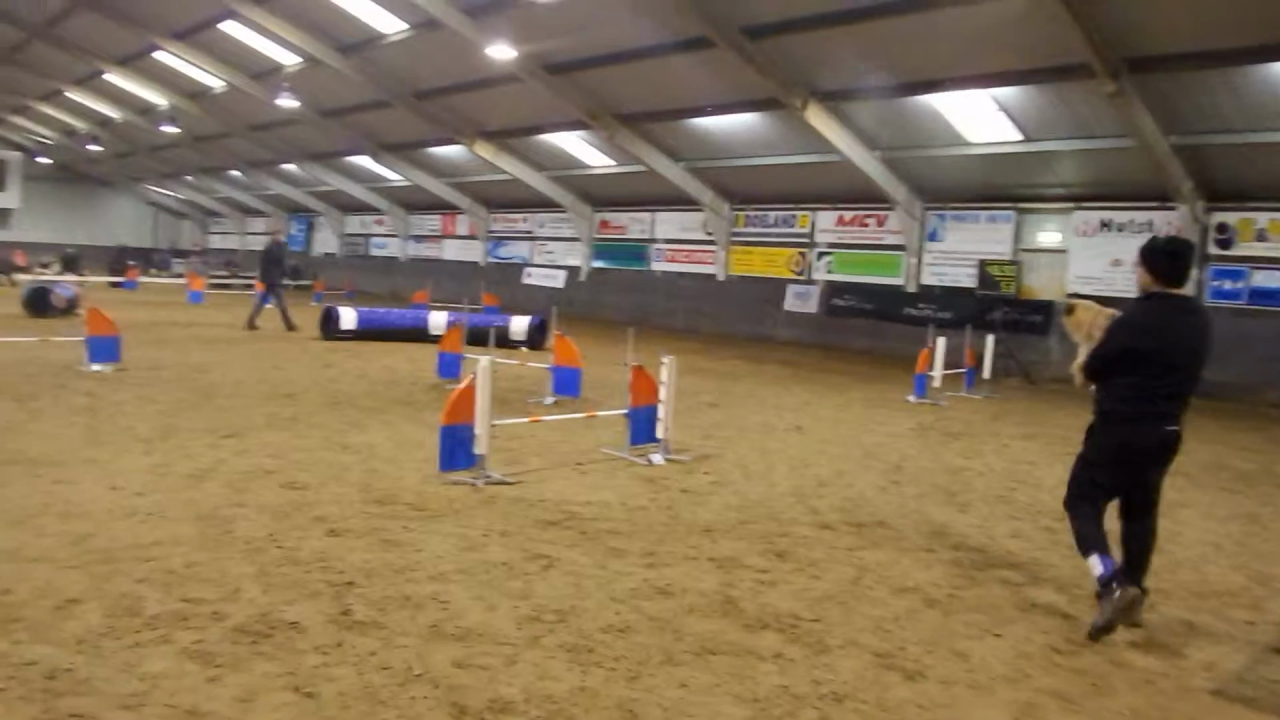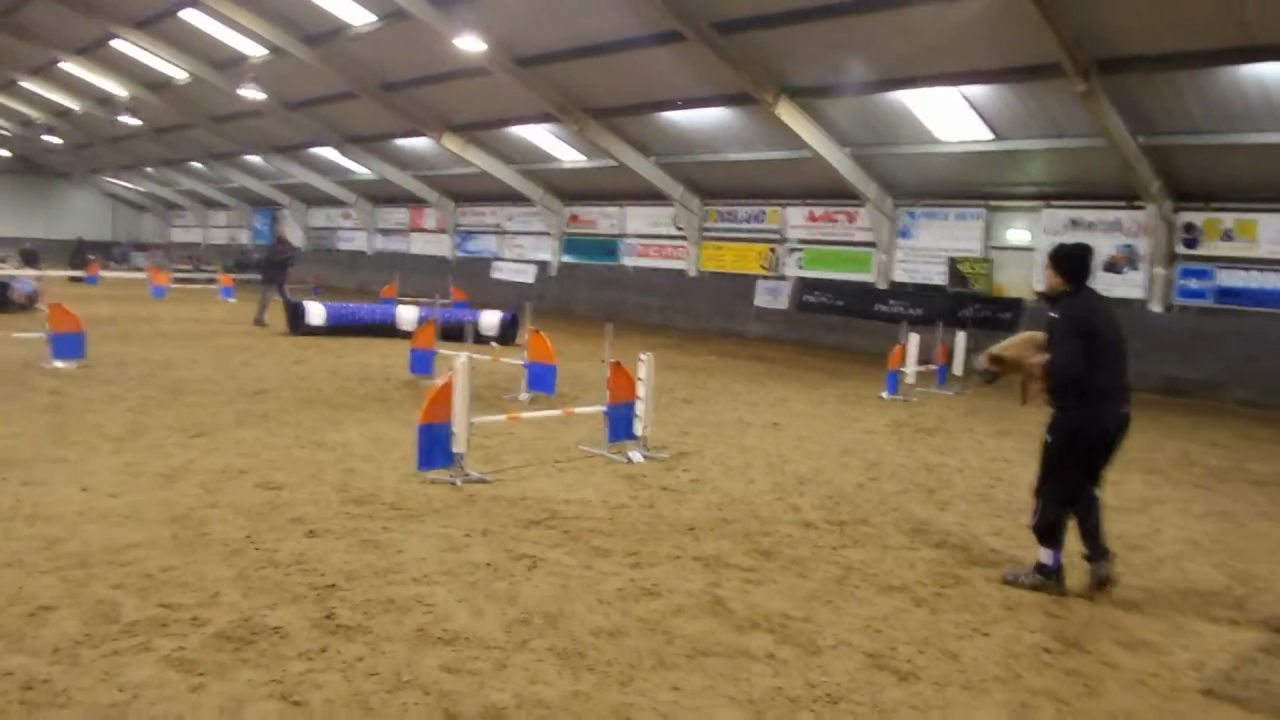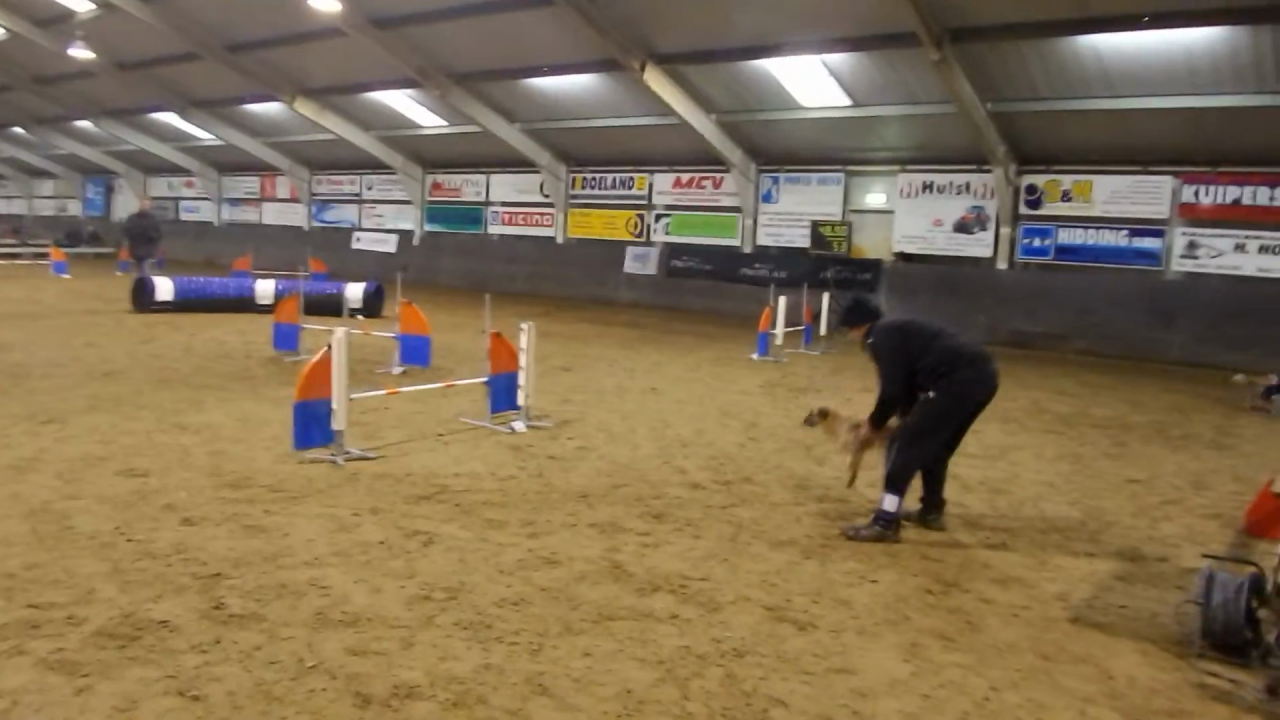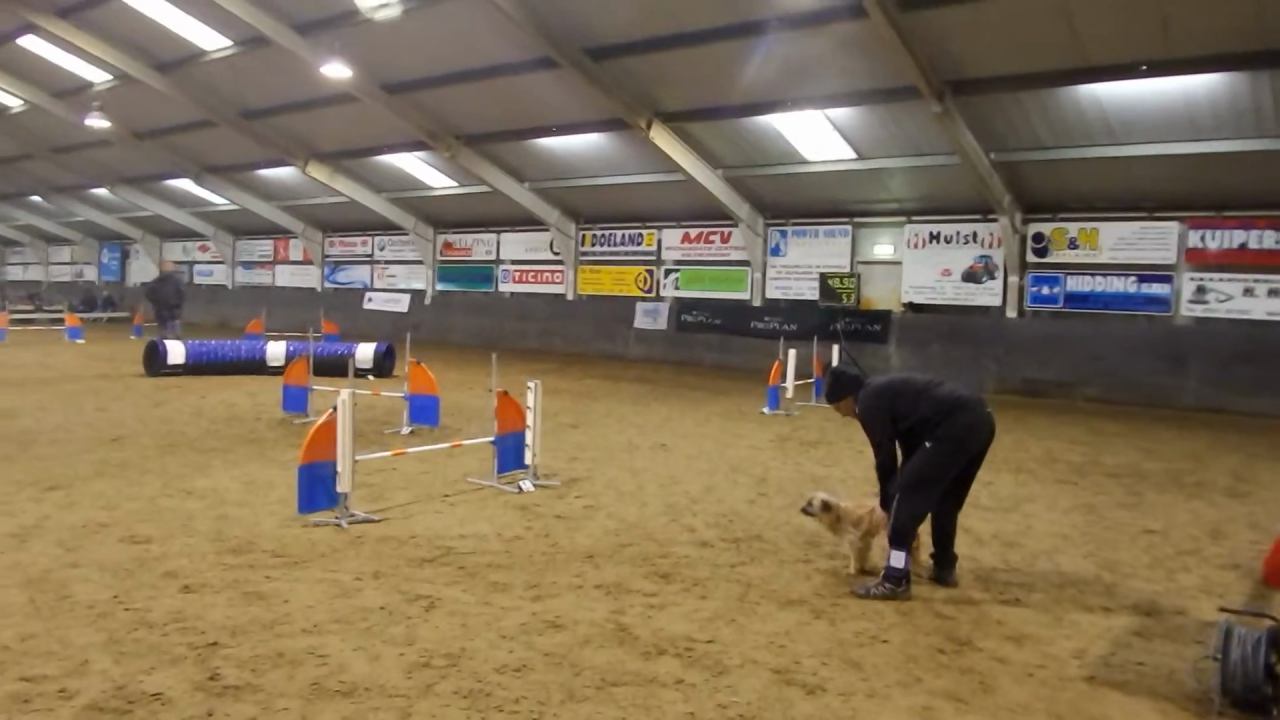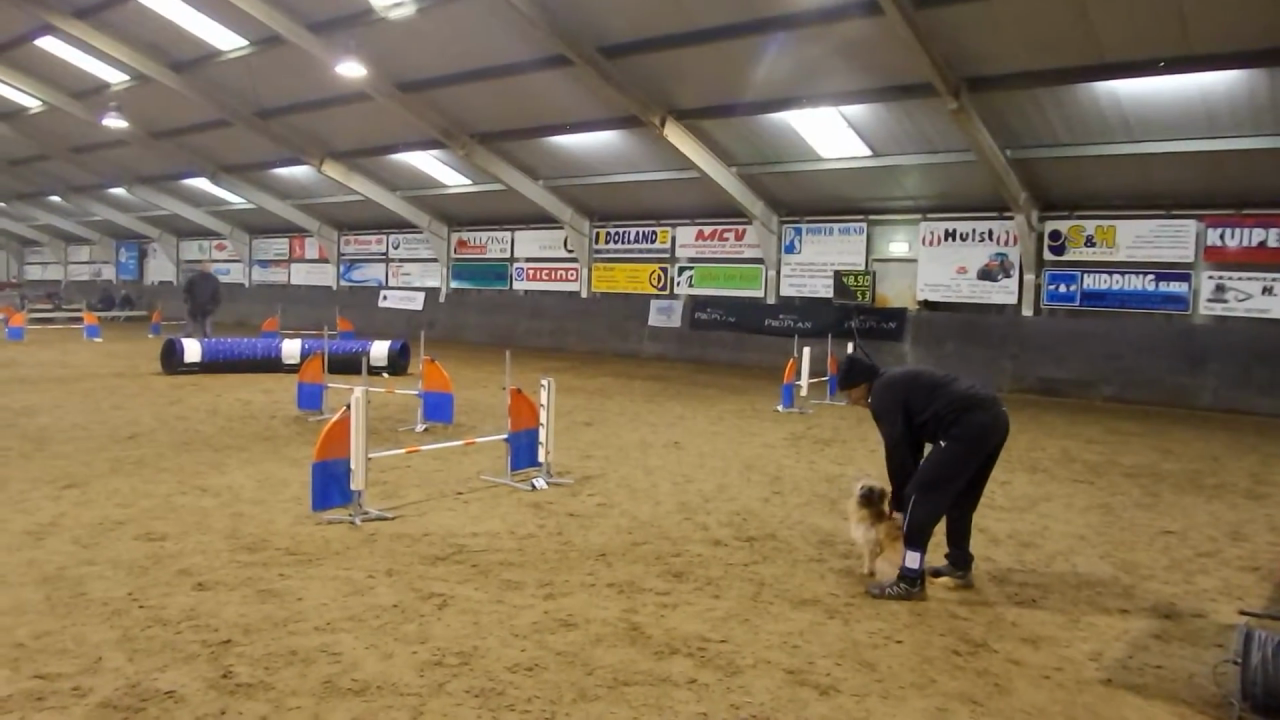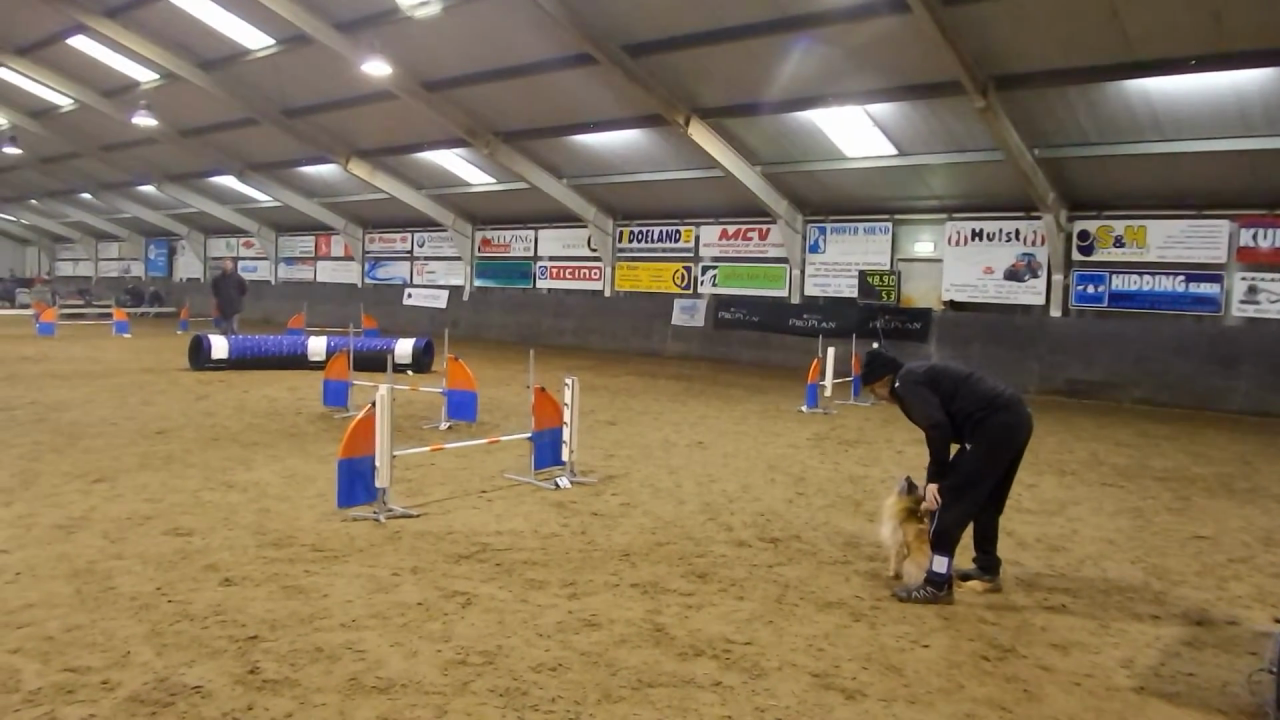
dt=0.7s
person 1, frame 1
left shoulder: (1135, 319)
right shoulder: (1199, 320)
left elbow: (1093, 371)
left wrist: (1115, 370)
left hip: (1119, 429)
right hip: (1166, 432)
left knee: (1083, 502)
right knee: (1141, 513)
left ankle: (1111, 584)
right ankle: (1130, 596)
person 1, frame 2
left shoulder: (1065, 314)
right shoulder: (1096, 305)
left elbow: (1067, 371)
left wrist: (1046, 368)
right wrist: (1053, 364)
left hip: (1079, 415)
right hip: (1114, 412)
left knee: (1053, 490)
right knee: (1081, 488)
left ankle: (1048, 571)
right ankle: (1100, 558)
person 1, frame 3
left shoulder: (881, 338)
right shoulder: (896, 330)
left elbow: (892, 390)
right elbow: (909, 385)
left wrist: (873, 425)
right wrist: (896, 417)
left hip: (960, 380)
right hip: (983, 374)
left knee: (904, 443)
right knee: (935, 445)
left ankle: (885, 523)
right ankle: (932, 511)
person 1, frame 4
left shoulder: (869, 403)
right shoulder: (885, 390)
left elbow: (885, 459)
right elbow: (911, 448)
left wrist: (887, 504)
right wrist: (893, 501)
left hip: (955, 428)
right hip: (980, 419)
left knee: (904, 498)
right knee: (946, 499)
left ankle: (895, 581)
right ankle: (944, 567)
person 1, frame 5
left shoulder: (882, 394)
right shoulder: (898, 383)
left elbow: (897, 450)
right elbow: (911, 445)
left wrist: (898, 503)
right wrist: (903, 498)
left hip: (970, 426)
right hip: (994, 418)
left knee: (921, 497)
right knee: (959, 498)
left ankle: (910, 581)
right ankle: (960, 567)
person 1, frame 6
left shoulder: (907, 383)
right shoulder: (920, 376)
left elbow: (937, 428)
right elbow: (943, 426)
left wrist: (935, 478)
right wrist: (938, 476)
left hip: (994, 426)
right hip: (1016, 418)
left knee: (949, 501)
right knee: (987, 500)
left ankle: (937, 584)
right ankle: (987, 569)
